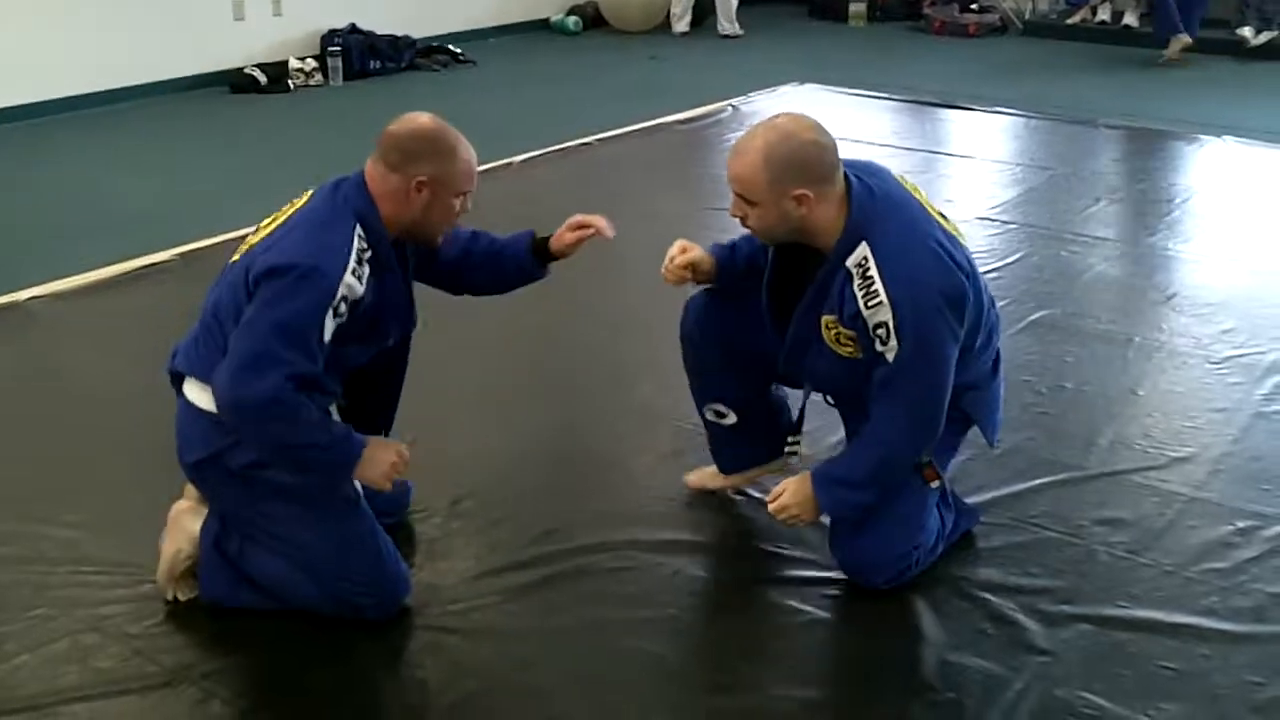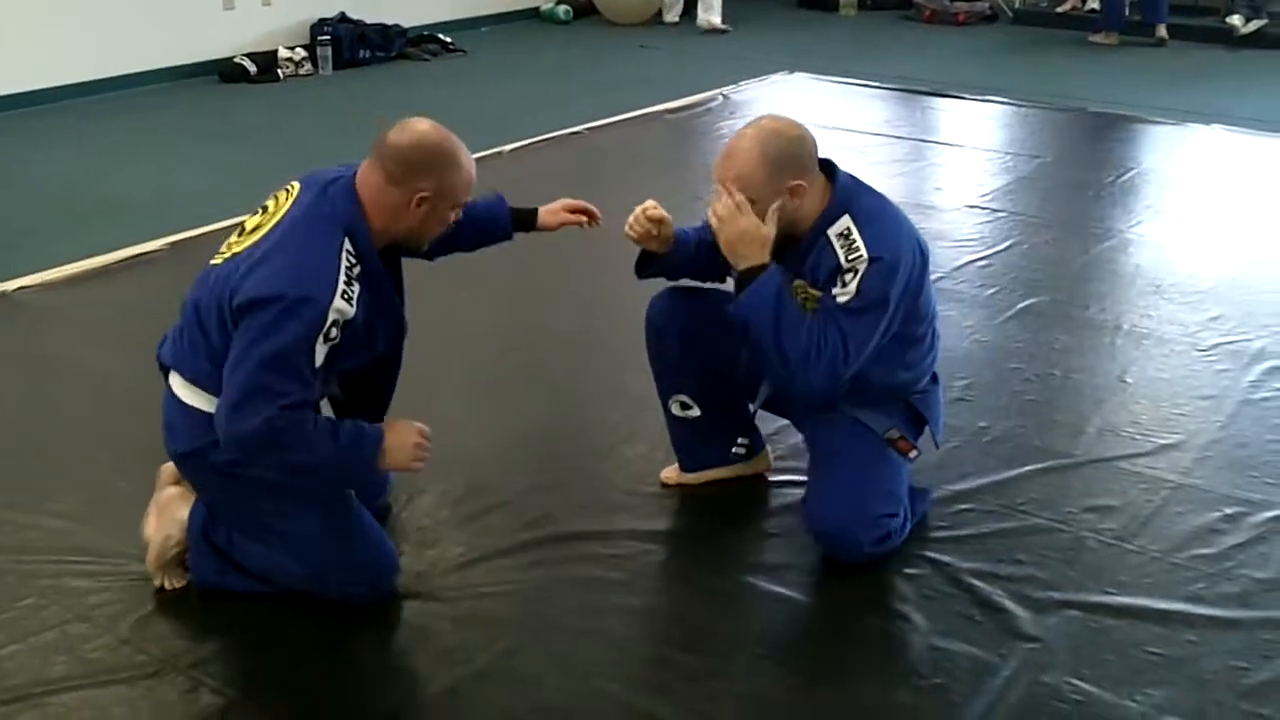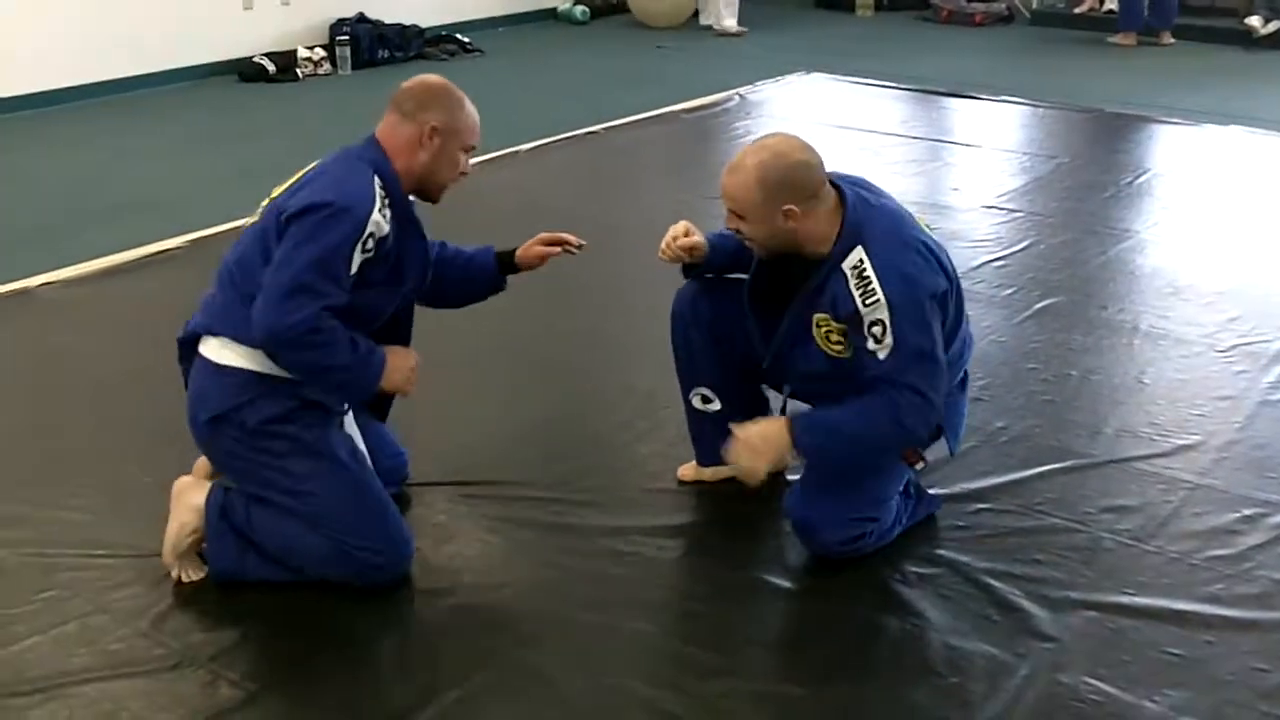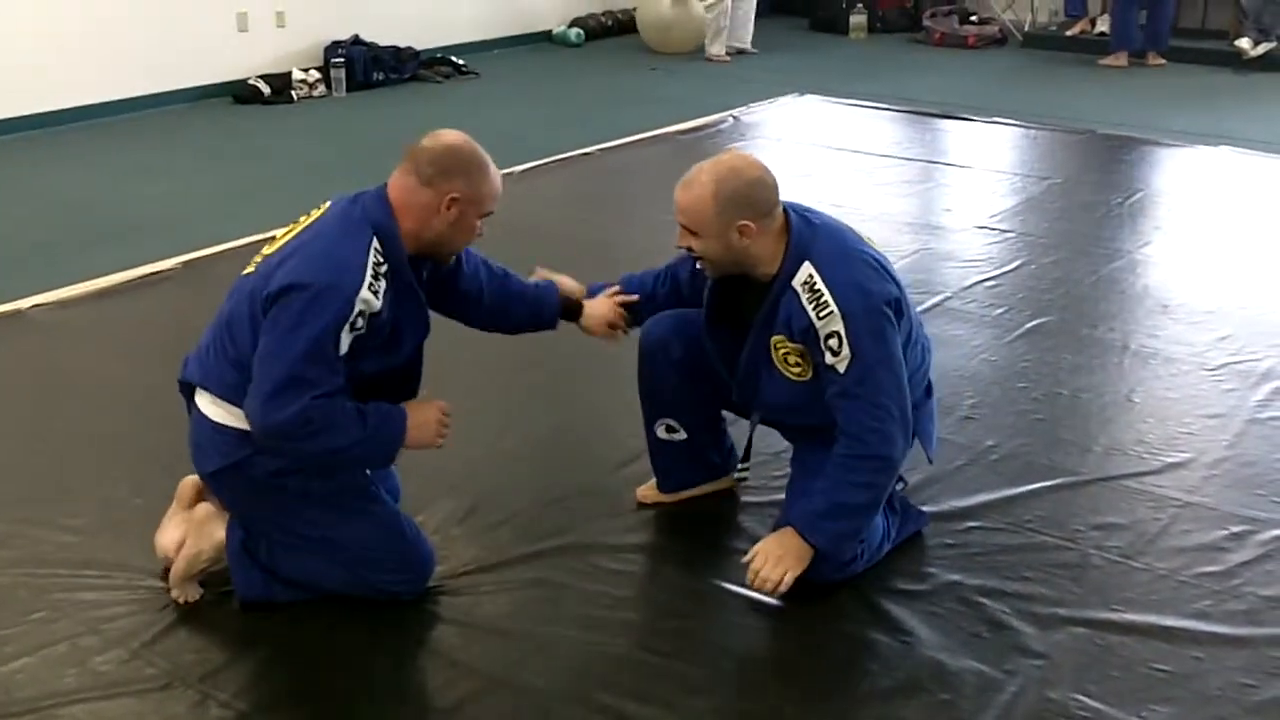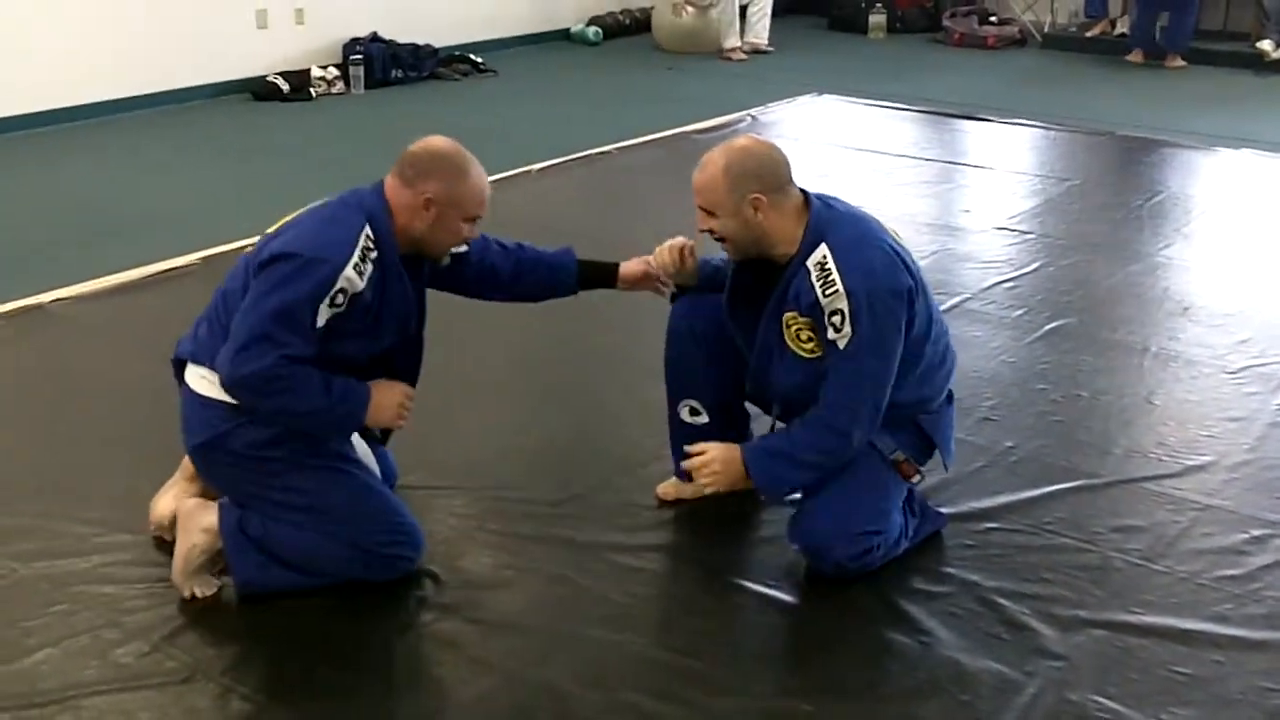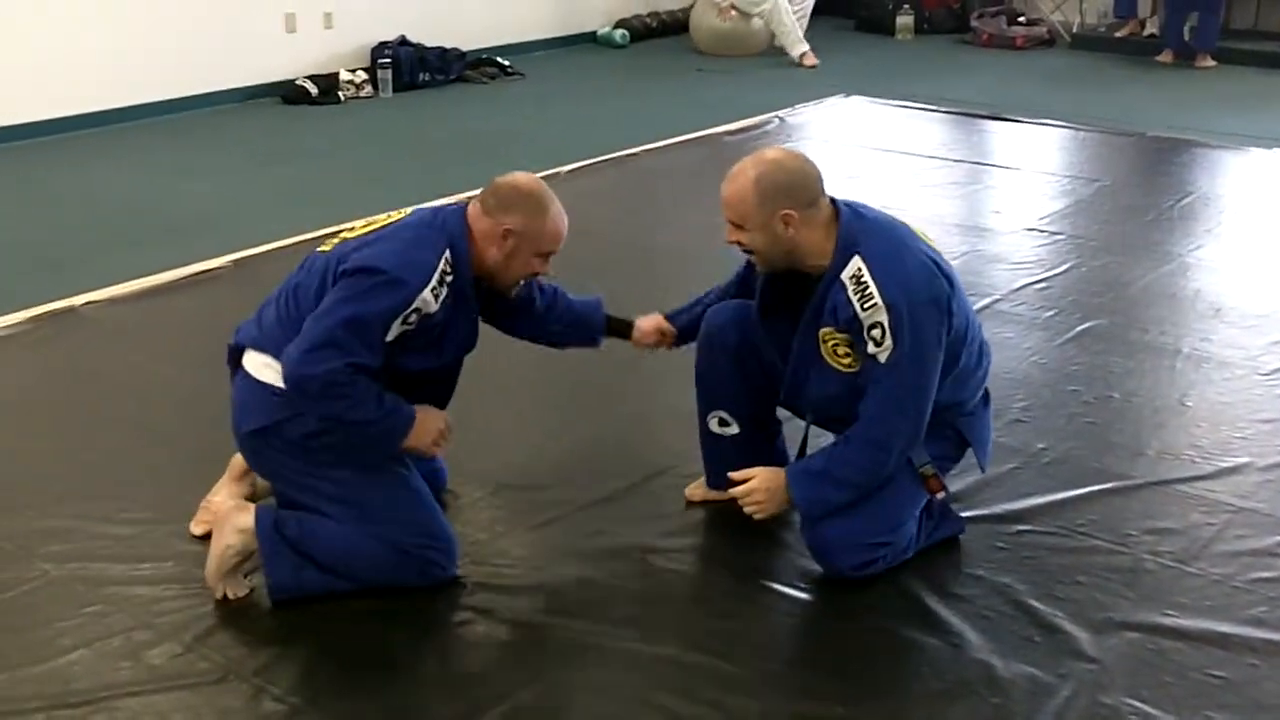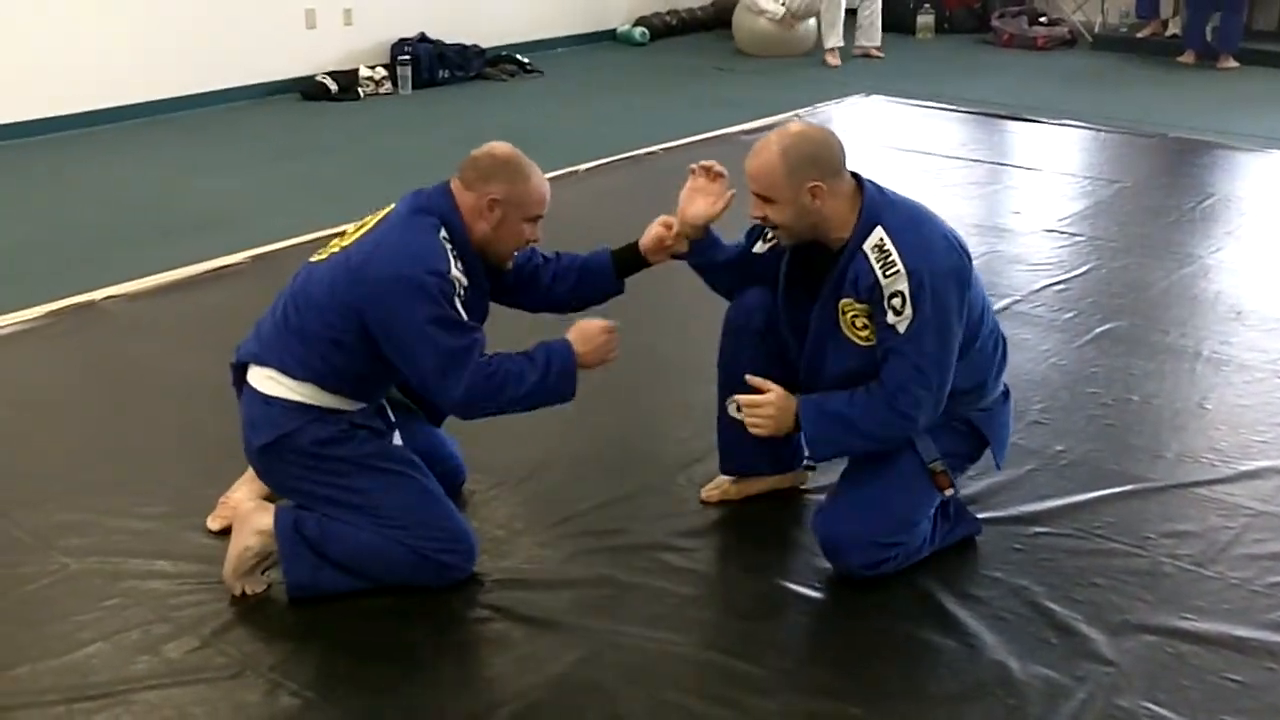
dt=0.7s
person 1, frame 1
left shoulder: (370, 212)
right shoulder: (320, 266)
left elbow: (455, 260)
right elbow: (251, 400)
left wrist: (546, 249)
right wrist: (350, 455)
left hip: (295, 412)
right hip: (240, 434)
left knee: (386, 500)
right knee: (373, 591)
left ankle: (233, 503)
right ankle: (207, 542)
person 1, frame 2
left shoulder: (343, 193)
right shoulder: (308, 287)
left elbow: (432, 229)
right elbow: (257, 426)
left wrist: (529, 219)
right wrist: (374, 446)
left hip: (268, 399)
right hip: (225, 429)
left knee: (369, 489)
right knee: (364, 574)
left ankle: (209, 488)
right ankle: (192, 524)
person 1, frame 3
left shoulder: (363, 179)
right shoulder: (350, 206)
left elbow: (422, 272)
right elbow: (286, 325)
left wrist: (510, 262)
right wrist: (375, 368)
left hip: (268, 382)
right hip: (252, 397)
left knee: (387, 471)
right knee: (380, 555)
left ankle: (238, 469)
right ankle: (210, 511)
person 1, frame 4
left shoulder: (374, 222)
right shoulder: (335, 280)
left elbow: (470, 285)
right elbow: (284, 416)
left wrist: (573, 309)
right wrist: (398, 427)
left hip: (268, 418)
right hip: (255, 441)
left knee: (377, 496)
right knee: (402, 568)
left ankle: (217, 493)
right ankle: (225, 537)
person 1, frame 5
left shoulder: (386, 222)
right shoulder: (325, 258)
left elbow: (494, 265)
right elbow: (252, 370)
left wrist: (611, 273)
right wrist: (360, 403)
left hip: (277, 395)
right hip: (242, 416)
left knee: (374, 478)
right knee: (393, 549)
left ankle: (208, 474)
right ankle: (220, 524)
person 1, frame 6
left shoulder: (452, 234)
right shoulder: (404, 273)
left elbow: (532, 308)
right elbow: (315, 373)
left wrist: (625, 329)
right wrist: (403, 425)
left hip: (309, 388)
right hip: (289, 403)
left knee: (426, 485)
right knee: (425, 557)
left ankle: (261, 468)
right ankle: (255, 529)
person 1, frame 7
left shoulder: (436, 220)
right shoulder: (412, 267)
left elbow: (539, 280)
right elbow: (468, 386)
left wrist: (637, 256)
right wrist: (570, 355)
left hip: (335, 397)
right hip: (300, 419)
left knee: (444, 478)
right knee: (446, 554)
left ankle: (277, 474)
right ankle: (271, 529)
person 2, frame 1
left shoulder: (908, 278)
right shoulder: (836, 183)
left elbow: (906, 420)
right elbow: (775, 248)
left wrist: (824, 492)
right wrist: (716, 263)
left hip: (926, 396)
left knee: (873, 560)
right knee: (709, 318)
left ankle: (937, 510)
right ankle: (756, 454)
person 2, frame 2
left shoulder: (879, 248)
right shoulder: (777, 201)
left elbow: (817, 371)
right elbow: (711, 248)
left wrist: (755, 267)
right wrist: (668, 243)
left hip: (866, 397)
left knee: (845, 530)
right knee: (671, 314)
left ankle: (879, 483)
right ankle: (727, 453)
person 2, frame 3
left shoulder: (894, 275)
right shoulder: (815, 197)
left elbow: (910, 408)
right elbow: (757, 249)
left wrist: (792, 435)
right wrist: (707, 250)
left hip: (886, 404)
left knee: (824, 526)
right knee: (699, 304)
left ankle: (904, 498)
right ankle: (735, 452)
person 2, frame 4
left shoulder: (848, 296)
right shoulder: (744, 240)
left elbow: (874, 438)
right elbow: (679, 283)
left wrist: (805, 534)
right wrist: (591, 299)
left hip: (867, 413)
left knee: (822, 557)
right knee: (666, 340)
left ankle: (882, 507)
right ankle: (696, 473)
person 2, frame 5
left shoulder: (860, 277)
right shoulder: (775, 229)
left elbow: (845, 420)
right elbow: (738, 290)
left wrist: (749, 463)
right wrist: (691, 275)
left hip: (883, 417)
right hip: (806, 383)
left knee: (830, 544)
right knee: (696, 318)
left ankle: (903, 512)
right ankle: (709, 471)
person 2, frame 6
left shoulder: (896, 289)
right shoulder: (804, 230)
left elbow: (889, 431)
right elbow: (746, 287)
left wrist: (795, 488)
right wrist: (674, 326)
left hip: (922, 419)
right hip: (841, 388)
left knee: (841, 546)
right knee: (725, 329)
left ankle: (925, 508)
right ankle: (742, 472)
person 2, frame 7
left shoulder: (916, 263)
right shoulder: (804, 217)
left elbow: (908, 403)
right elbow: (748, 278)
left wrist: (797, 415)
right wrist: (695, 233)
left hip: (936, 412)
left knee: (851, 544)
right knee: (752, 311)
left ankle: (939, 509)
right ankle: (771, 468)
